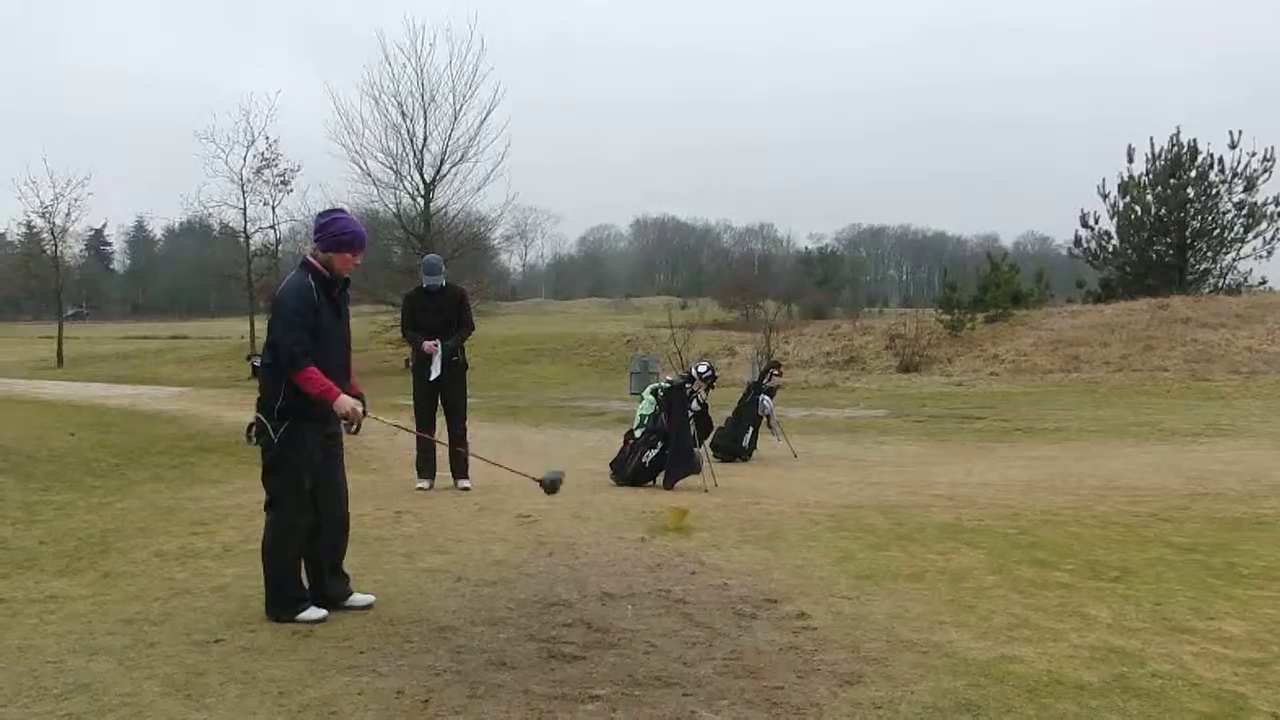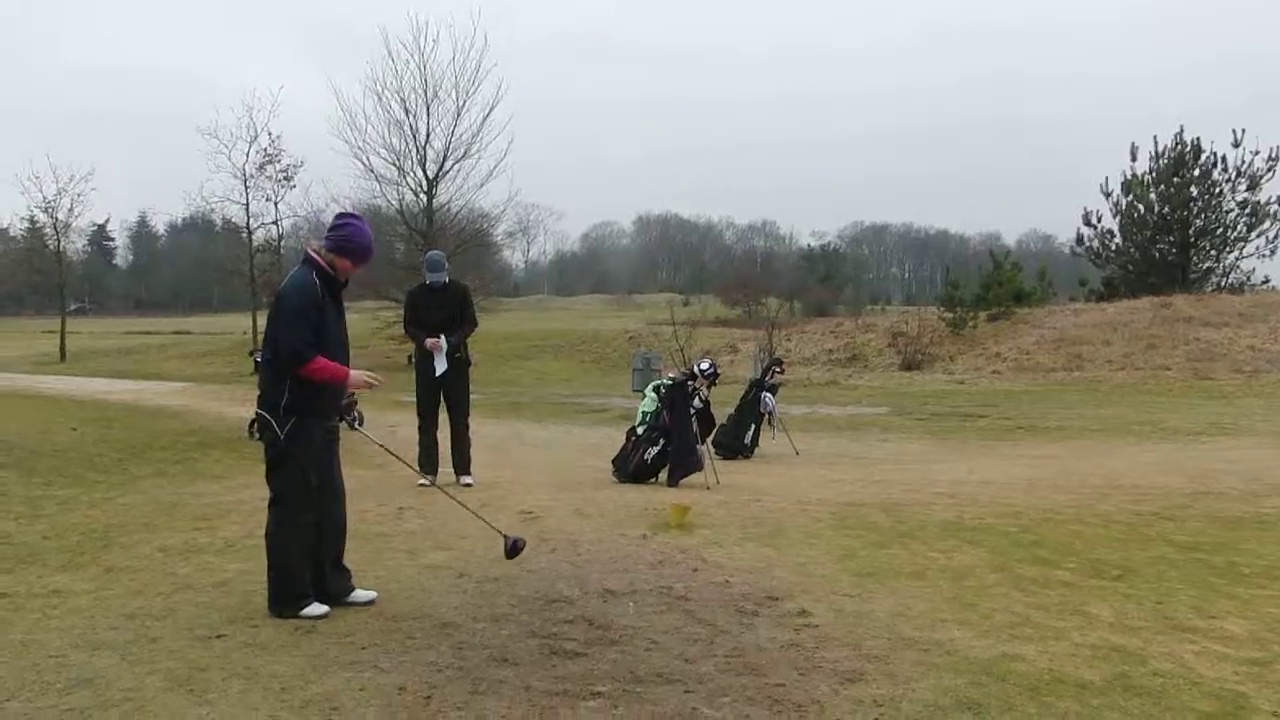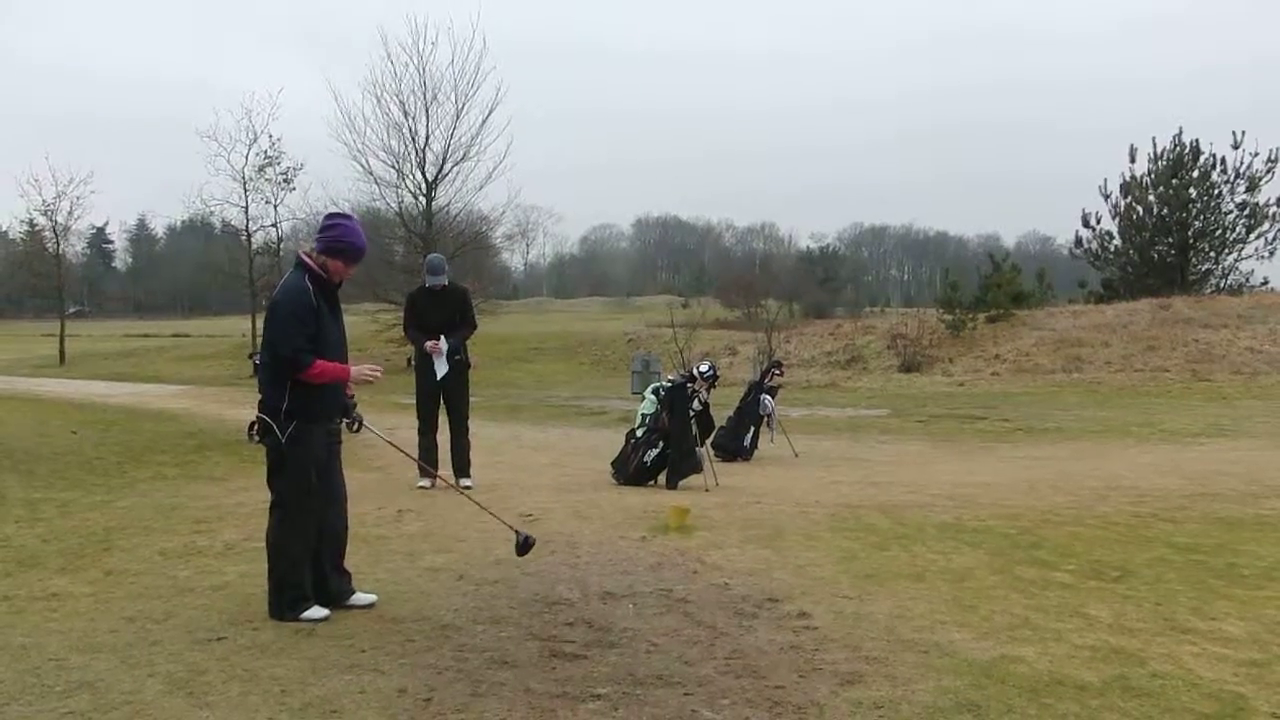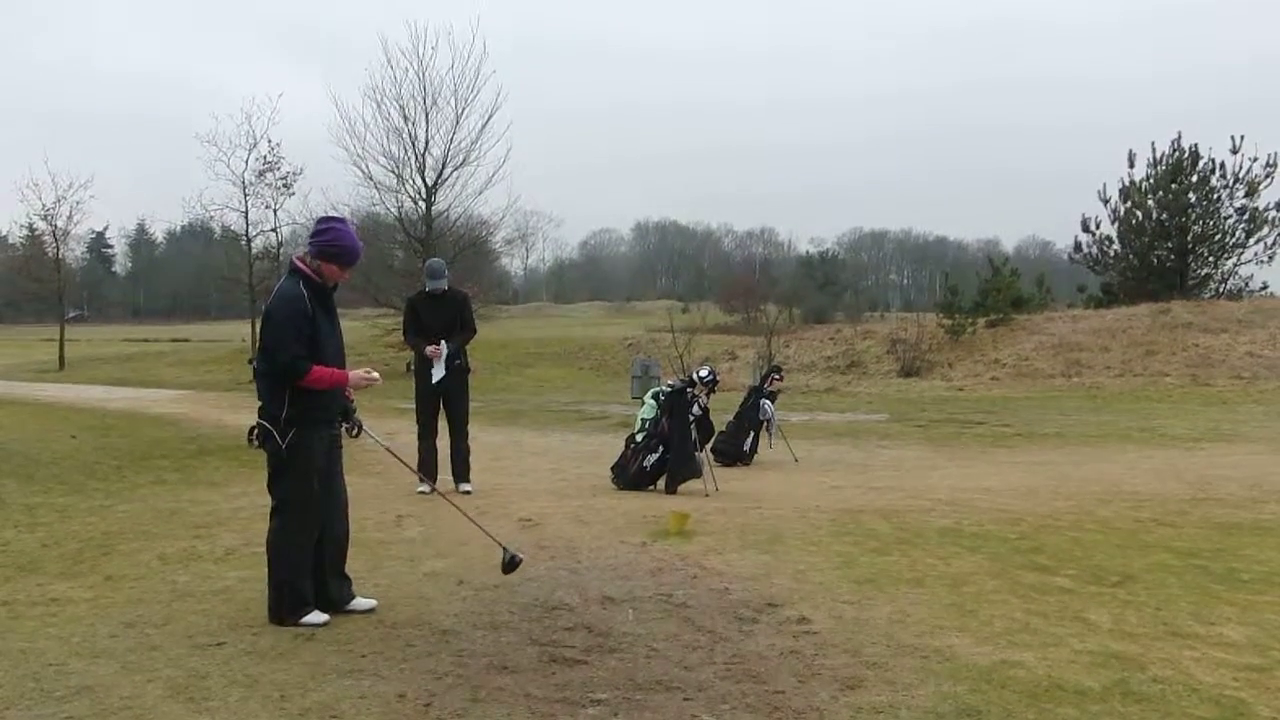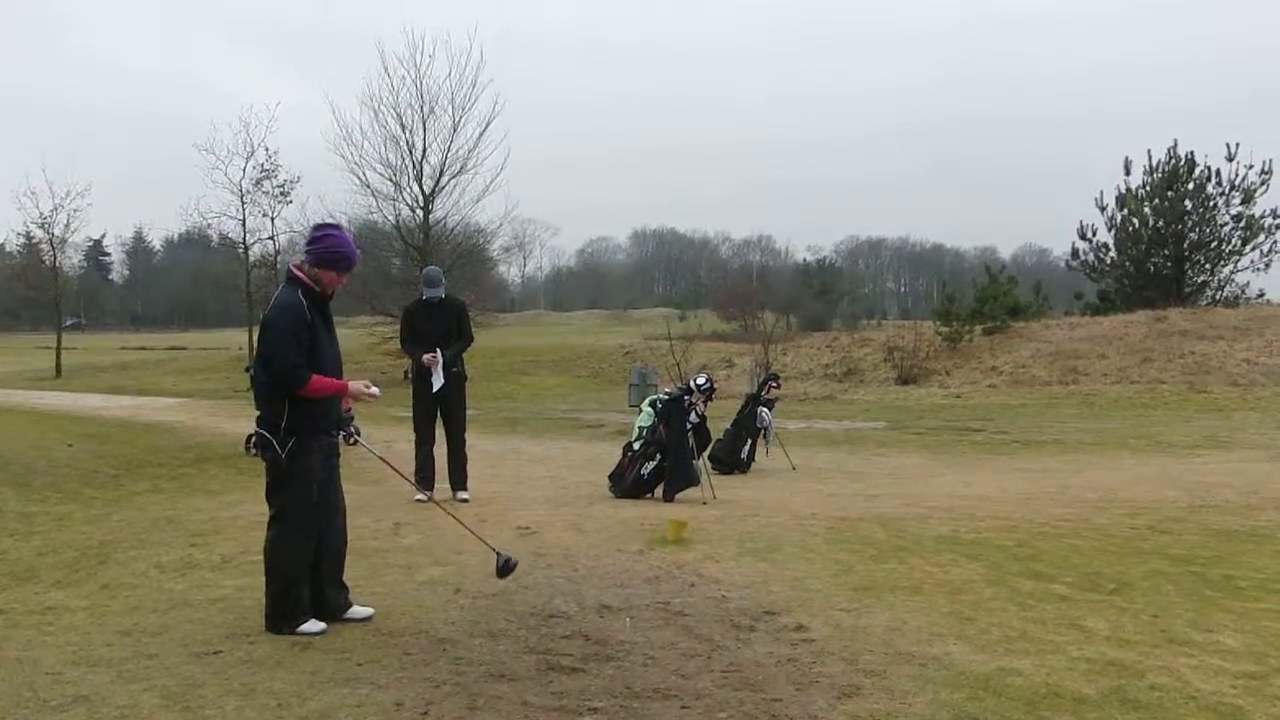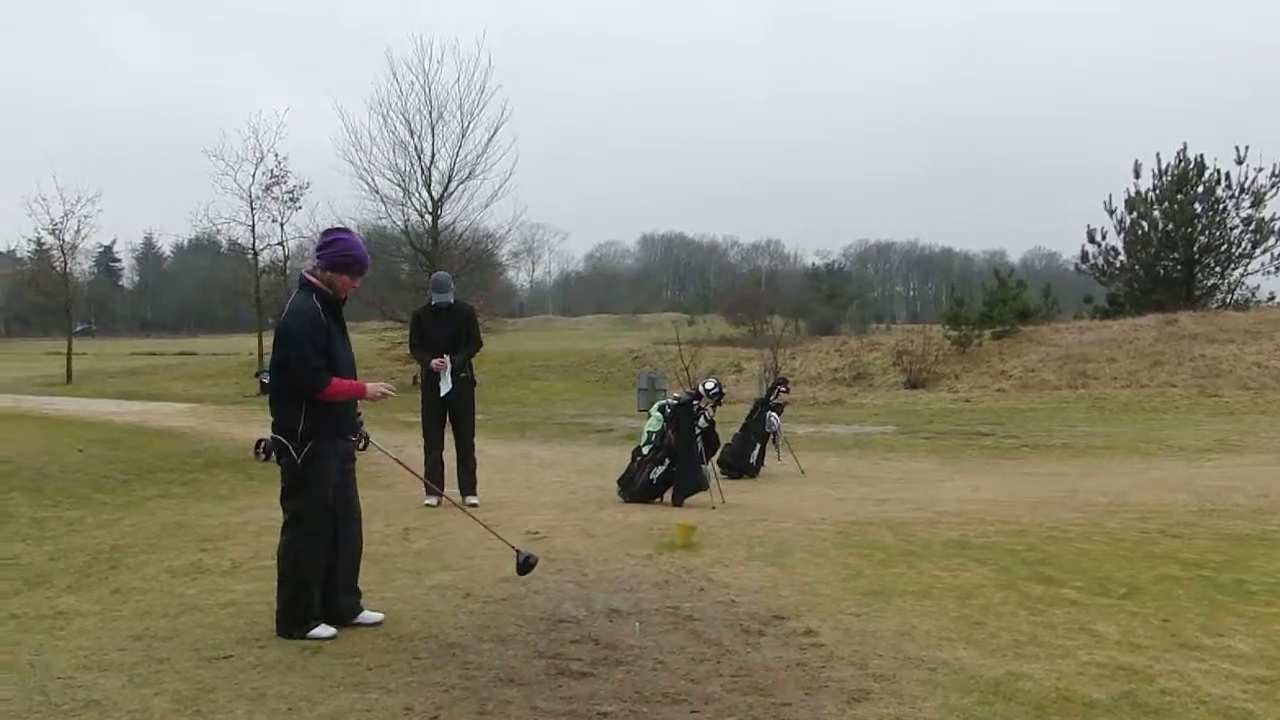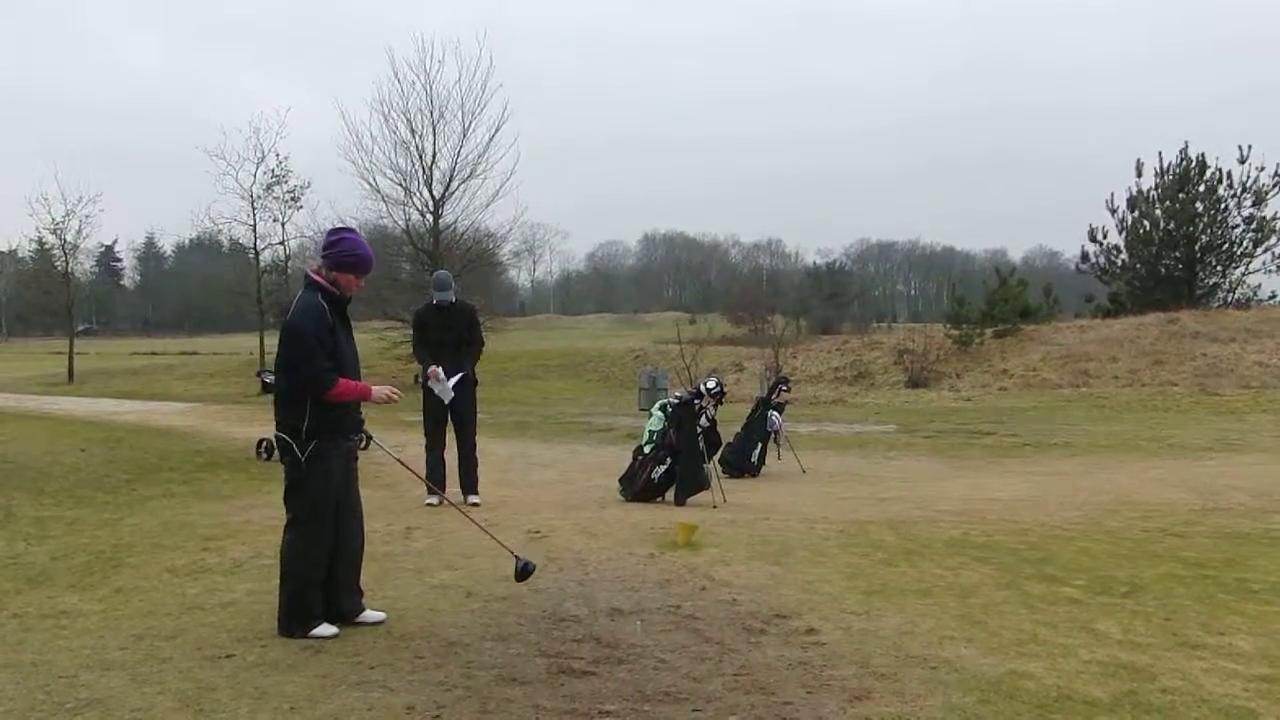
dt=0.4s
person 1, frame 1
left shoulder: (336, 290)
right shoulder: (297, 292)
right elbow: (293, 360)
left wrist: (353, 394)
right wrist: (335, 397)
left hip: (324, 418)
right hip: (290, 420)
left knee: (332, 507)
right knee: (291, 512)
left ankle: (330, 589)
right ankle: (285, 601)
person 1, frame 2
left shoulder: (328, 284)
right shoulder: (300, 287)
right elbow: (297, 356)
left wrist: (340, 395)
right wrist: (346, 377)
left hip: (319, 413)
right hip: (291, 416)
left knee: (329, 502)
right knee: (294, 506)
left ankle: (332, 584)
right ankle: (289, 596)
person 1, frame 3
left shoulder: (323, 288)
right shoulder: (294, 292)
right elbow: (296, 361)
left wrist: (341, 393)
right wrist: (347, 374)
left hip: (321, 417)
right hip: (292, 420)
left knee: (330, 505)
right knee: (295, 510)
left ankle: (332, 587)
right ankle: (290, 600)
person 1, frame 4
left shoulder: (320, 292)
right shoulder: (289, 299)
right elbow: (293, 367)
left wrist: (342, 396)
right wrist: (345, 379)
left hip: (322, 422)
right hip: (293, 426)
left knee: (332, 510)
right knee: (296, 515)
left ankle: (332, 592)
right ankle: (289, 605)
person 1, frame 5
left shoulder: (316, 301)
right shoulder: (287, 307)
right elbow: (292, 377)
left wrist: (339, 403)
right wrist: (344, 389)
left hip: (319, 431)
right hip: (291, 435)
left knee: (329, 519)
right knee: (294, 524)
left ankle: (329, 601)
right ankle: (286, 613)
person 1, frame 6
left shoulder: (328, 306)
right shoulder: (302, 313)
right elbow: (311, 381)
left wrist: (351, 412)
right wrist: (362, 390)
left hip: (333, 436)
right hip: (306, 440)
left knee: (345, 524)
right knee: (307, 528)
left ankle: (342, 605)
right ankle: (297, 618)
person 1, frame 7
left shoulder: (331, 306)
right shoulder: (308, 312)
right elbow: (317, 381)
left wrist: (353, 414)
right wrist: (368, 392)
left hip: (336, 435)
right hip: (310, 438)
left knee: (346, 523)
right knee: (310, 527)
left ankle: (343, 604)
right ankle: (298, 617)
person 2, frame 1
left shoulder: (457, 294)
right shoulder: (412, 298)
left elbow: (468, 326)
right elbow: (407, 330)
left wrist: (450, 345)
right wrist: (421, 343)
left hip: (453, 362)
right hip: (423, 364)
left knee: (457, 421)
right knee: (424, 421)
left ankle: (461, 474)
right ankle: (425, 475)
person 2, frame 2
left shoulder: (461, 291)
right shoulder: (415, 294)
left elbow: (470, 323)
right elbow: (409, 327)
left wrist: (453, 341)
right wrist: (424, 340)
left hip: (456, 358)
right hip: (426, 360)
left knee: (460, 417)
right knee: (426, 418)
left ankle: (463, 471)
right ankle: (427, 470)
person 2, frame 3
left shoulder: (460, 293)
right shoulder: (415, 297)
left elbow: (470, 325)
right elbow: (409, 329)
left wrist: (452, 343)
right wrist: (423, 343)
left hip: (455, 361)
right hip: (425, 363)
left knee: (459, 419)
right knee: (426, 420)
left ankle: (463, 473)
right ankle: (427, 473)
person 2, frame 4
left shoulder: (460, 298)
right shoulder: (414, 302)
left elbow: (469, 330)
right elbow: (409, 334)
left wrist: (452, 347)
right wrist: (424, 348)
left hip: (455, 366)
right hip: (425, 368)
left knee: (459, 424)
right knee: (426, 426)
left ankle: (462, 478)
right ankle: (427, 479)
person 2, frame 5
left shoulder: (457, 306)
right shoulder: (411, 310)
left elbow: (467, 338)
right elbow: (406, 342)
left wrist: (448, 355)
right wrist: (421, 356)
left hip: (452, 374)
right hip: (422, 376)
left knee: (456, 433)
right knee: (423, 434)
left ankle: (460, 486)
right ankle: (424, 486)
person 2, frame 6
left shoulder: (466, 311)
right shoulder: (420, 315)
left elbow: (476, 343)
right elbow: (415, 347)
left wrist: (456, 360)
right wrist: (429, 361)
left hip: (461, 379)
right hip: (431, 381)
left knee: (465, 438)
right knee: (432, 439)
left ankle: (469, 491)
right ankle: (433, 491)
person 2, frame 7
left shoulder: (467, 310)
right shoulder: (422, 314)
left elbow: (477, 344)
right elbow: (418, 347)
left wrist: (465, 369)
right wrist: (429, 366)
left hip: (463, 380)
right hip: (433, 382)
left knee: (467, 438)
right knee: (434, 438)
left ankle: (470, 490)
right ankle: (435, 490)
